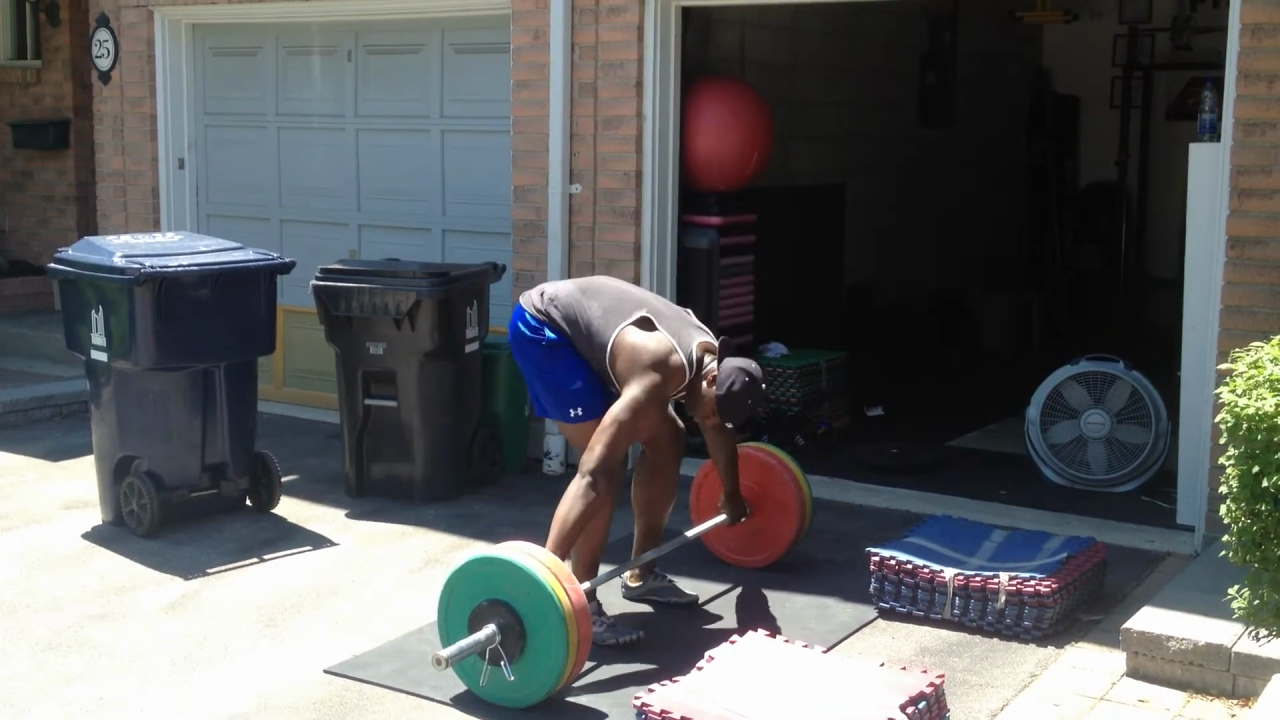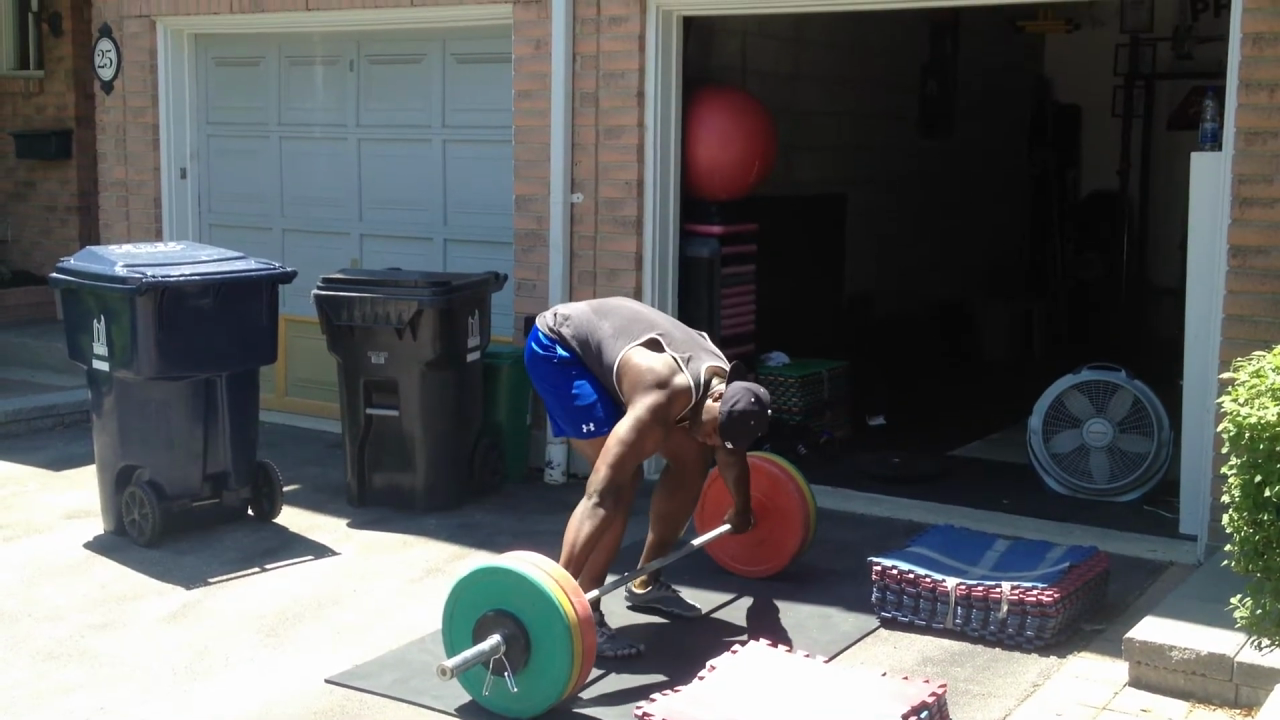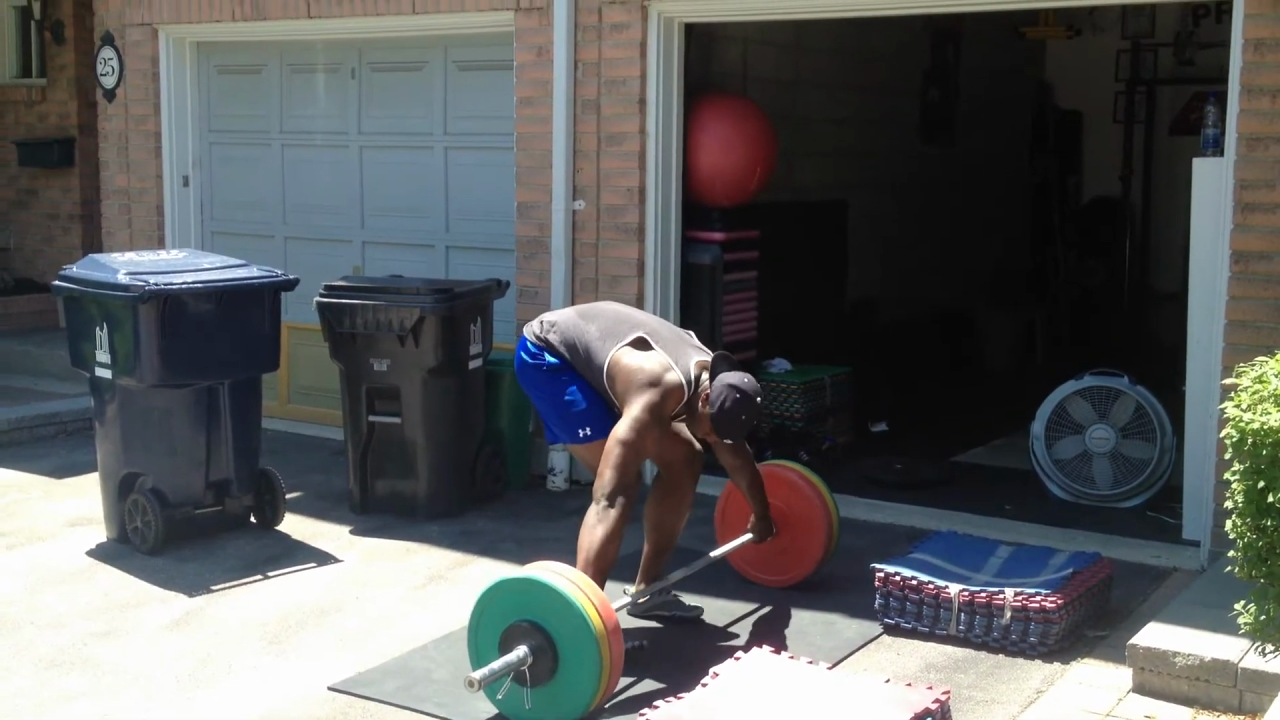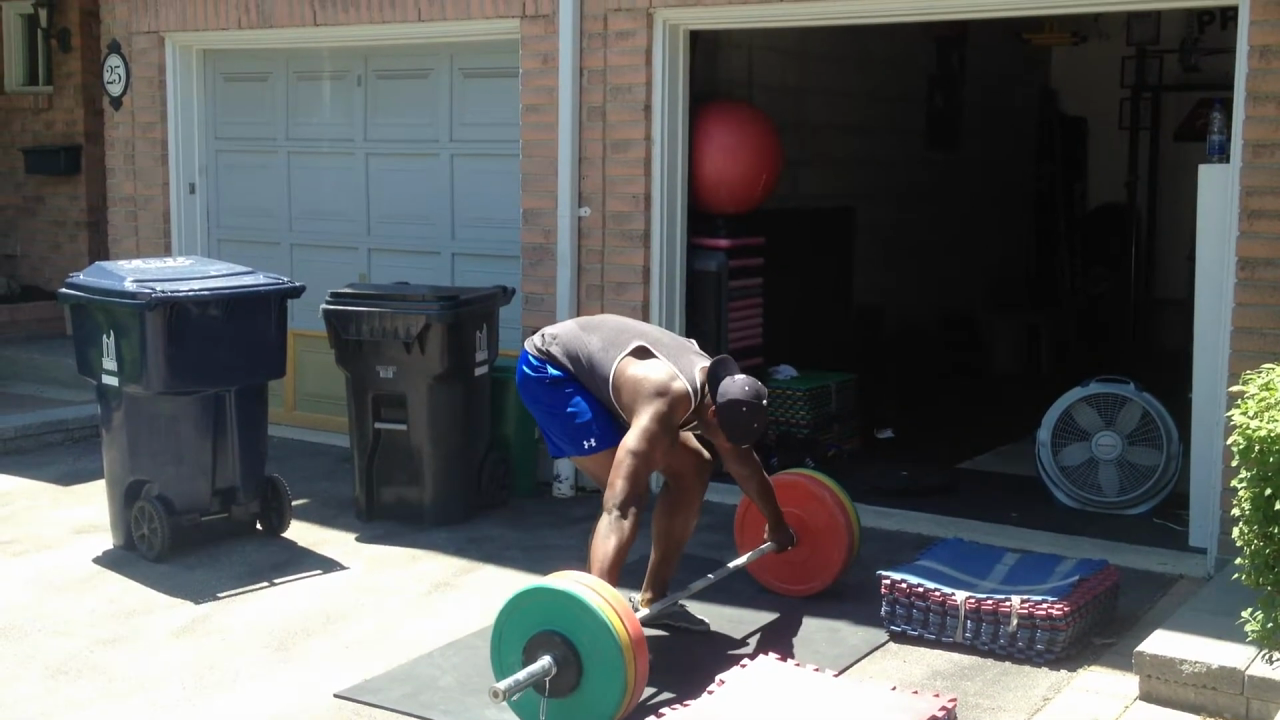
dt=0.4s
person 1, frame 1
left shoulder: (714, 358)
right shoulder: (656, 381)
left elbow: (719, 433)
right elbow: (593, 475)
left wrist: (732, 497)
left hip: (585, 326)
right hip: (543, 326)
left knee: (668, 439)
right knee: (606, 467)
left ankle: (641, 575)
person 1, frame 2
left shoulder: (725, 380)
right shoulder: (663, 397)
left elbow: (731, 456)
right elbow: (602, 494)
left wrist: (741, 511)
left hip: (602, 339)
right hip: (557, 346)
left knee: (693, 457)
right knee: (622, 478)
left ankle: (646, 583)
person 1, frame 3
left shoulder: (720, 381)
right shoulder: (657, 395)
left elbow: (736, 456)
right elbow: (610, 496)
left wrist: (761, 514)
left hip: (594, 354)
right hip: (547, 353)
left knee: (684, 460)
right knee: (624, 480)
left ankle: (648, 590)
person 1, frame 4
left shoulder: (722, 389)
right shoulder: (664, 405)
left elbow: (746, 467)
right elbow: (620, 506)
left wrist: (776, 525)
left hip: (596, 362)
right hip: (549, 368)
left knee: (693, 468)
right knee: (629, 490)
left ankle: (652, 598)
